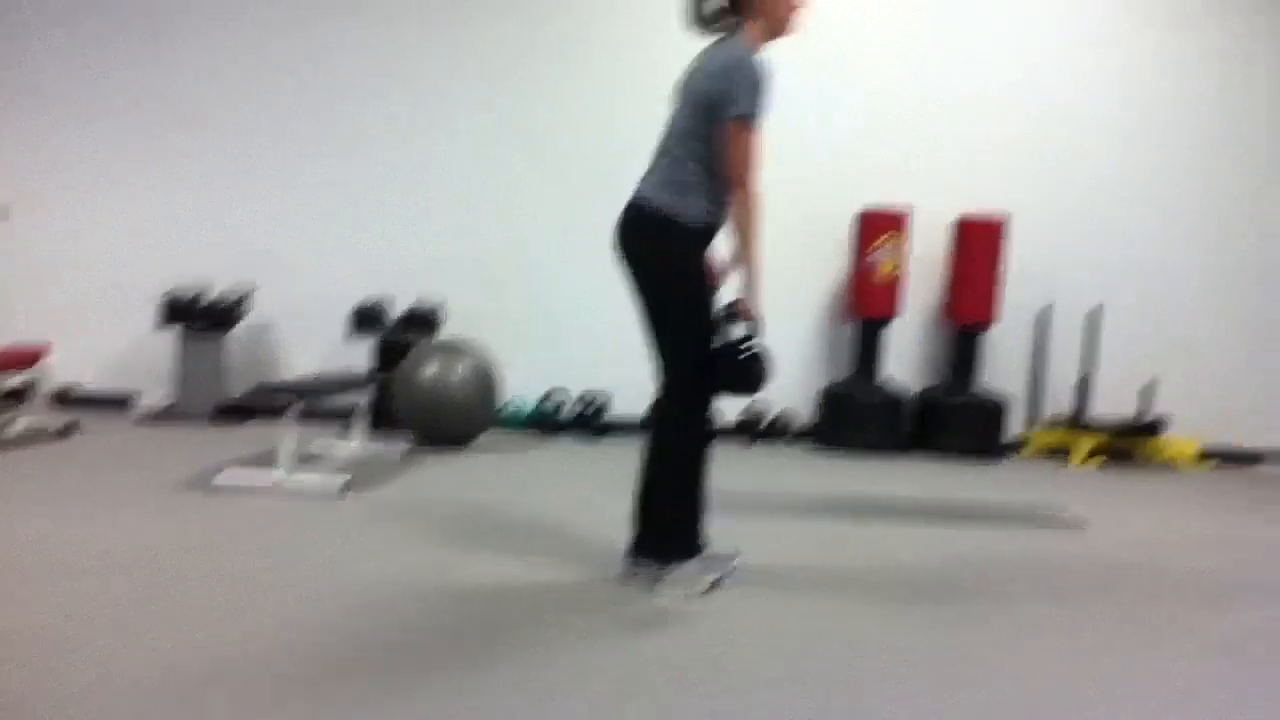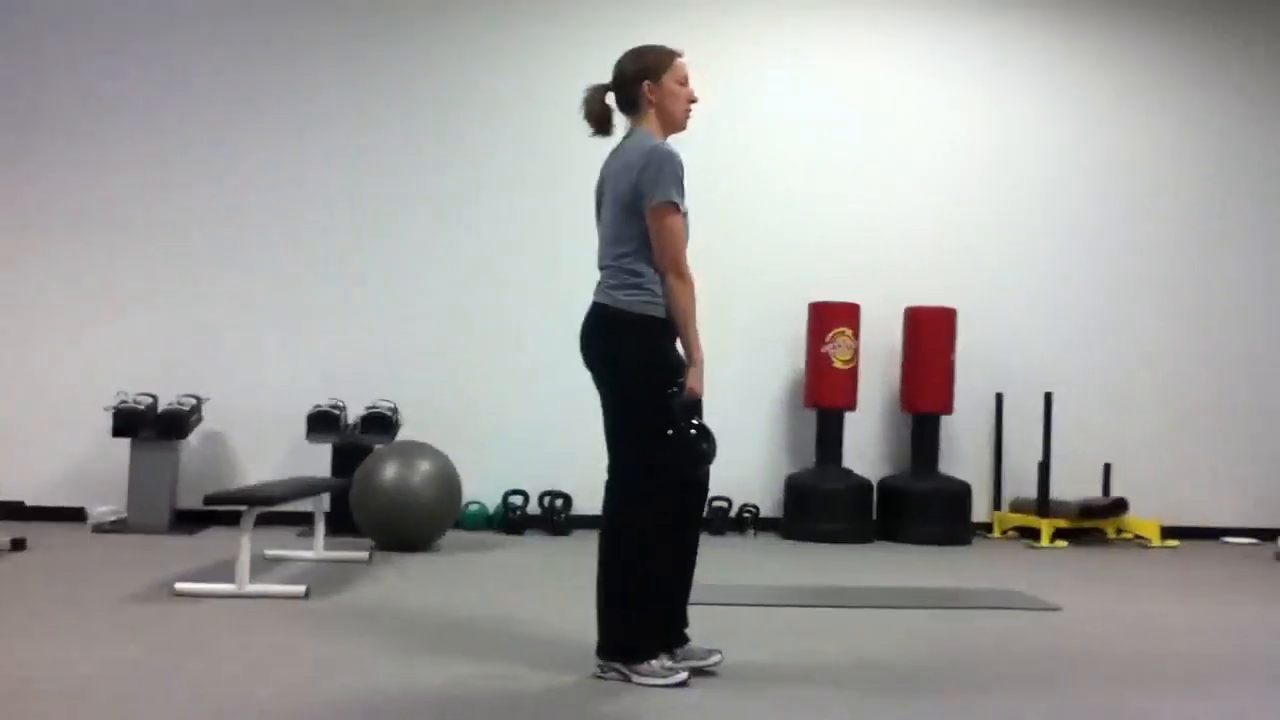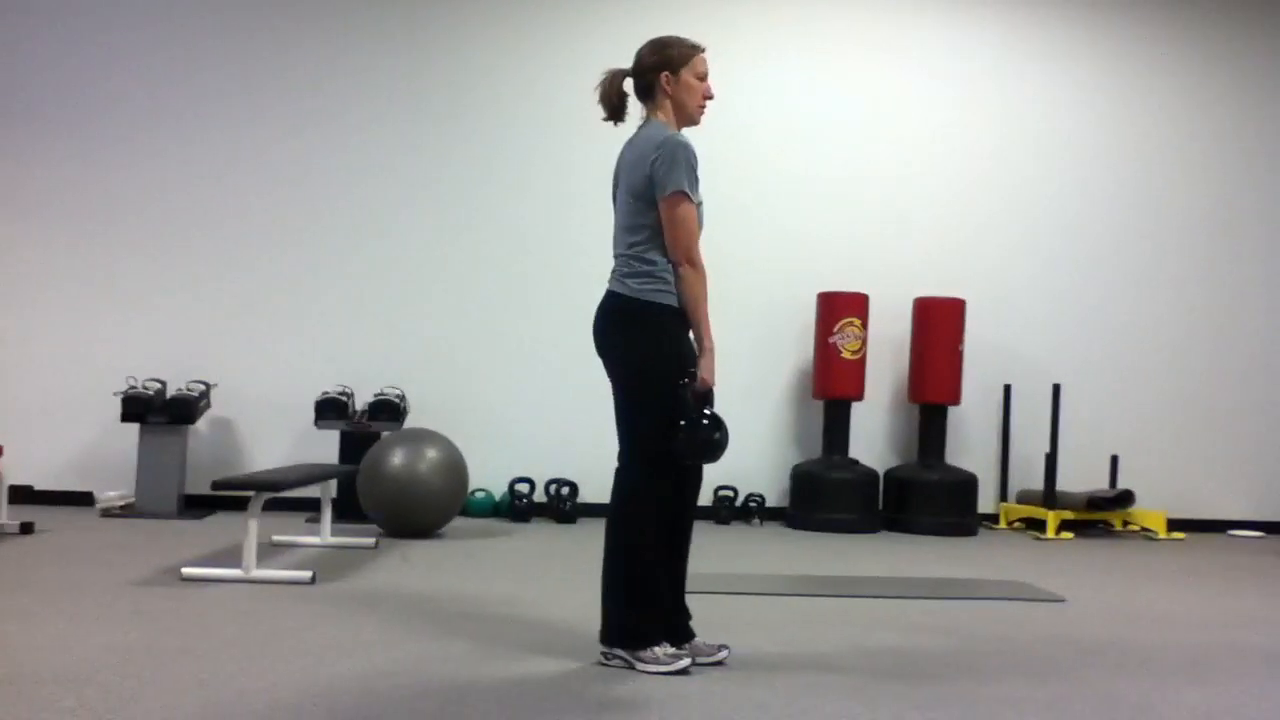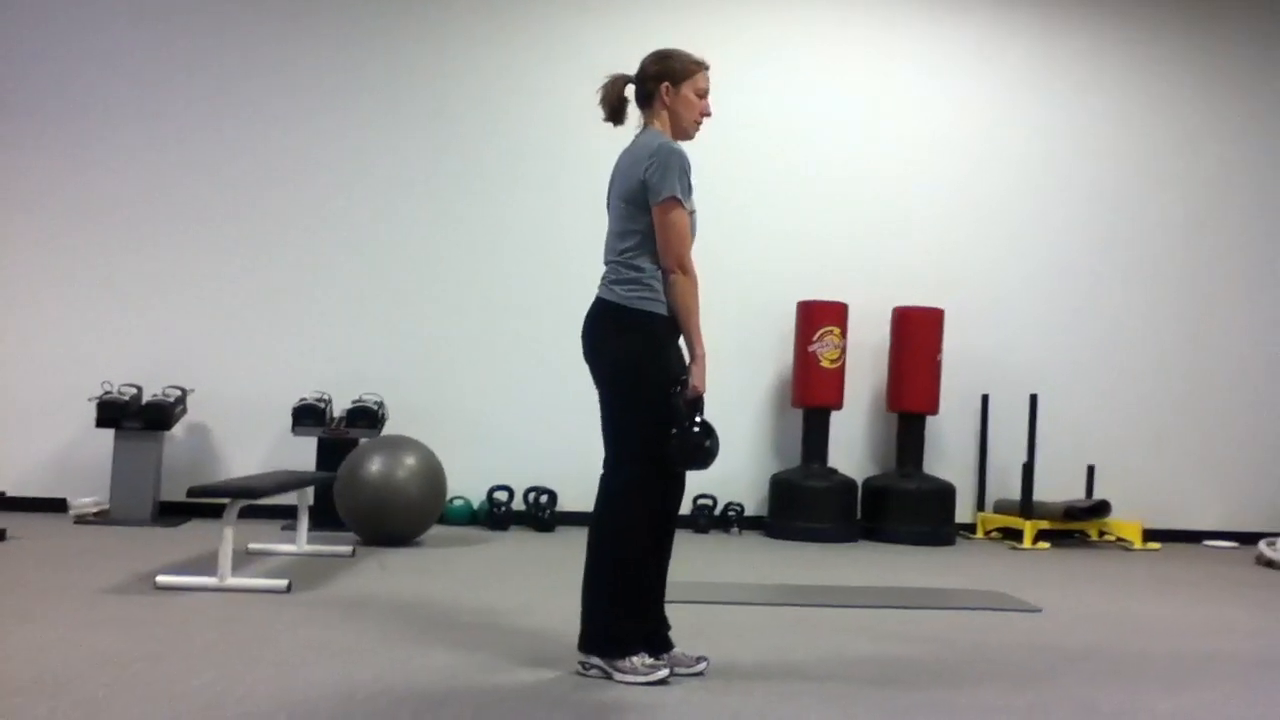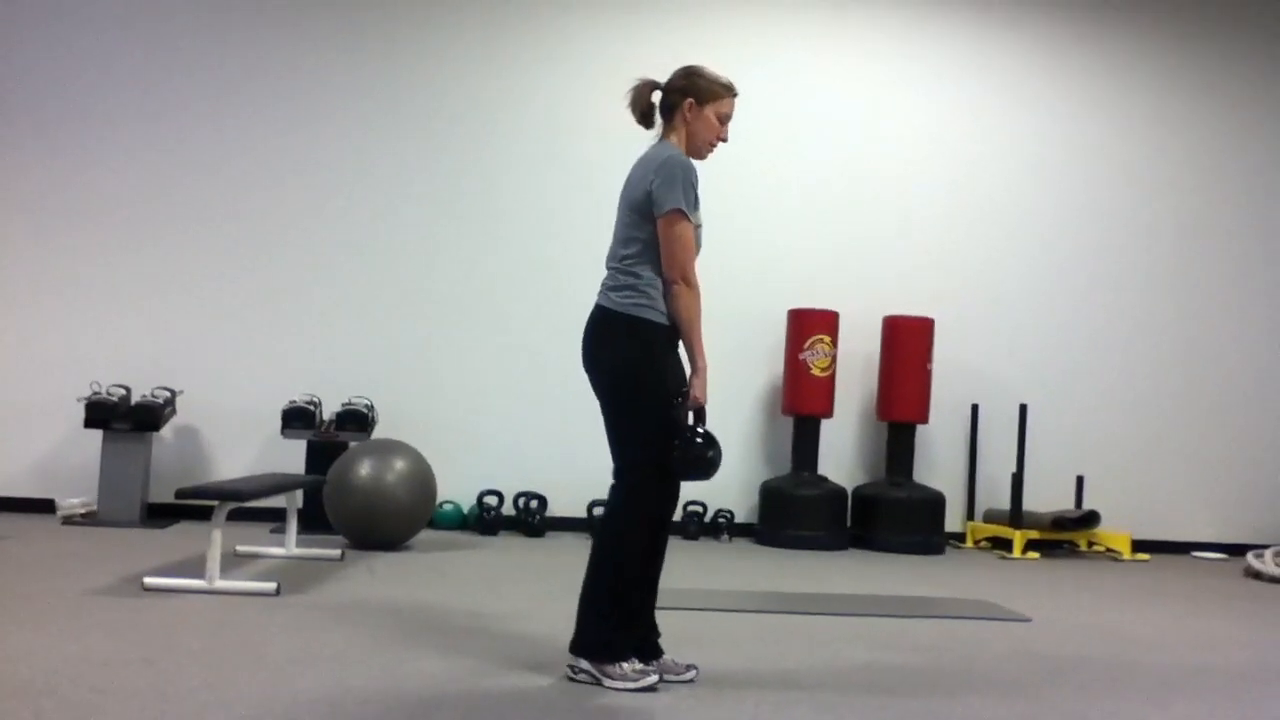
dt=0.4s
person 1, frame 1
left shoulder: (724, 56)
right shoulder: (743, 67)
right elbow: (740, 184)
left wrist: (703, 252)
right wrist: (750, 280)
left hip: (660, 230)
right hip: (664, 237)
left knee: (691, 384)
right knee: (687, 387)
left ankle: (680, 542)
right ankle: (656, 549)
person 1, frame 2
left shoulder: (623, 157)
right shoulder: (657, 158)
right elbow: (673, 271)
left wrist: (676, 354)
right wrist: (694, 359)
left hip: (617, 330)
right hip: (637, 336)
left knee: (677, 481)
right knee: (642, 488)
left ankle: (662, 638)
right ankle: (627, 649)
person 1, frame 3
left shoulder: (638, 147)
right shoulder: (672, 149)
right elbow: (685, 261)
left wrist: (688, 346)
right wrist: (705, 349)
left hip: (630, 320)
right hip: (650, 327)
left knee: (672, 474)
right knee: (647, 476)
left ankle: (667, 628)
right ankle: (628, 636)
person 1, frame 4
left shoulder: (636, 154)
right shoulder: (666, 156)
right elbow: (677, 268)
left wrist: (679, 352)
right wrist: (696, 355)
left hip: (620, 329)
right hip: (638, 335)
left knee: (655, 483)
right knee: (633, 483)
left ankle: (645, 638)
right ankle: (605, 643)
person 1, frame 5
left shoulder: (654, 164)
right shoulder: (675, 168)
right elbow: (680, 280)
left wrist: (681, 365)
right wrist: (698, 368)
left hip: (625, 339)
right hip: (635, 343)
left knee: (652, 489)
right knee: (641, 489)
left ankle: (633, 644)
right ankle: (596, 648)
